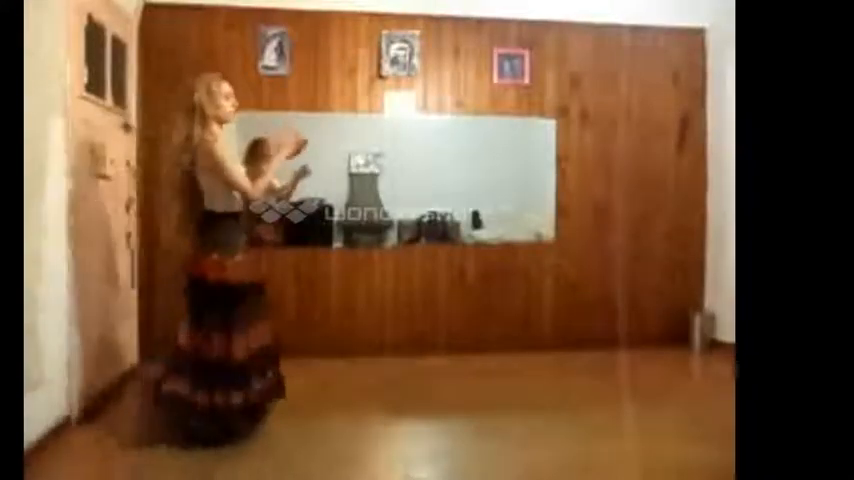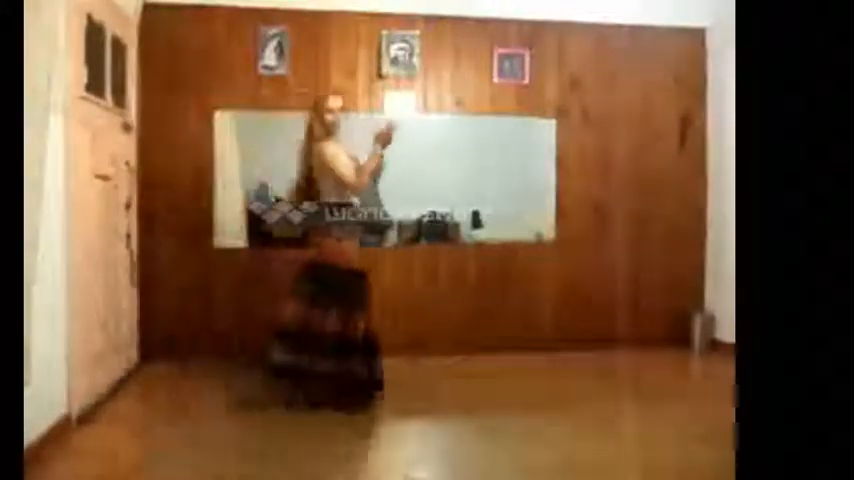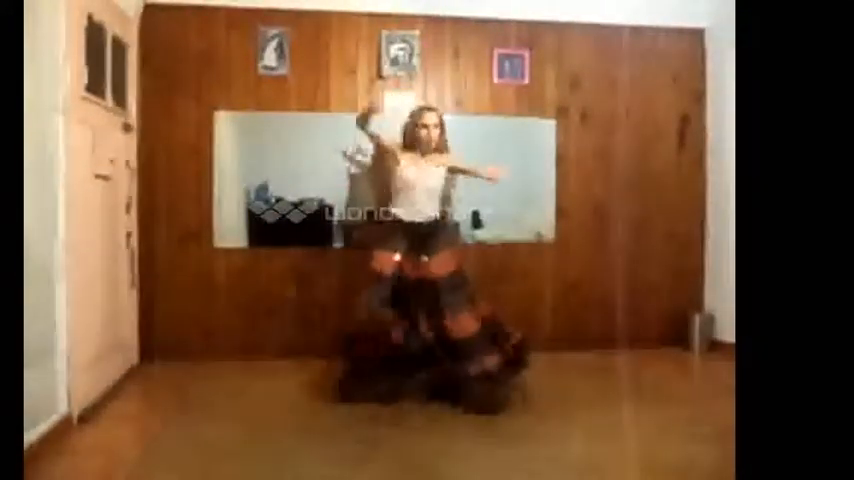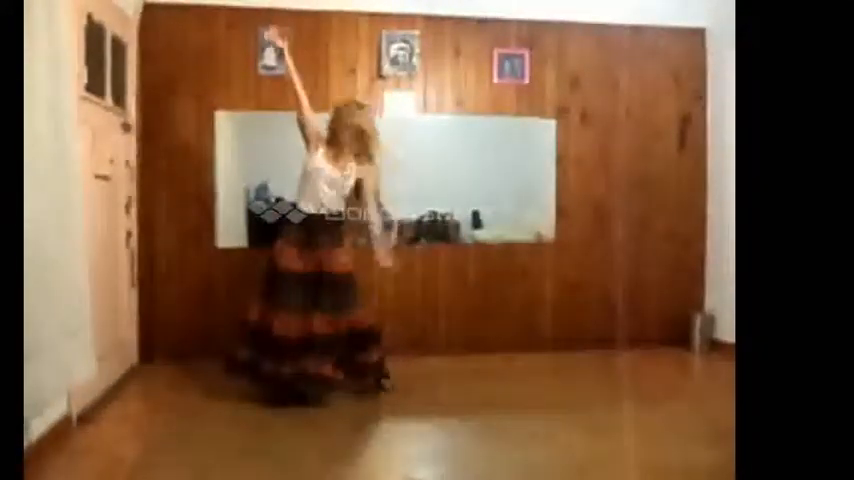
dt=1s
person 1, frame 1
left shoulder: (207, 141)
right shoulder: (209, 143)
left elbow: (241, 188)
right elbow: (251, 192)
left wrist: (278, 157)
right wrist: (278, 156)
left hip: (222, 240)
right hip: (222, 243)
left knee: (226, 329)
right knee: (222, 331)
left ankle: (210, 413)
right ankle: (214, 418)
person 1, frame 2
left shoulder: (333, 147)
right shoulder: (325, 147)
left elbow: (364, 178)
right elbow: (358, 183)
left wrist: (380, 150)
right wrist: (377, 149)
left hip: (339, 226)
right hip: (336, 230)
left knee: (336, 302)
right knee: (340, 301)
person 1, frame 3
left shoulder: (445, 161)
right shoulder: (398, 155)
left elbow: (475, 171)
right elbow: (367, 132)
left wrist: (491, 173)
right wrist: (366, 118)
left hip: (432, 237)
right hip: (398, 234)
left knee: (452, 304)
right knee: (380, 299)
left ankle: (469, 380)
person 1, frame 4
left shoulder: (364, 164)
right shoulder: (316, 143)
left elbow: (370, 205)
right elbow: (302, 99)
left wrist: (381, 243)
right wrist: (286, 53)
left hip: (332, 233)
right hip: (299, 230)
left knee: (337, 309)
right knee: (289, 307)
right ankle: (285, 381)
